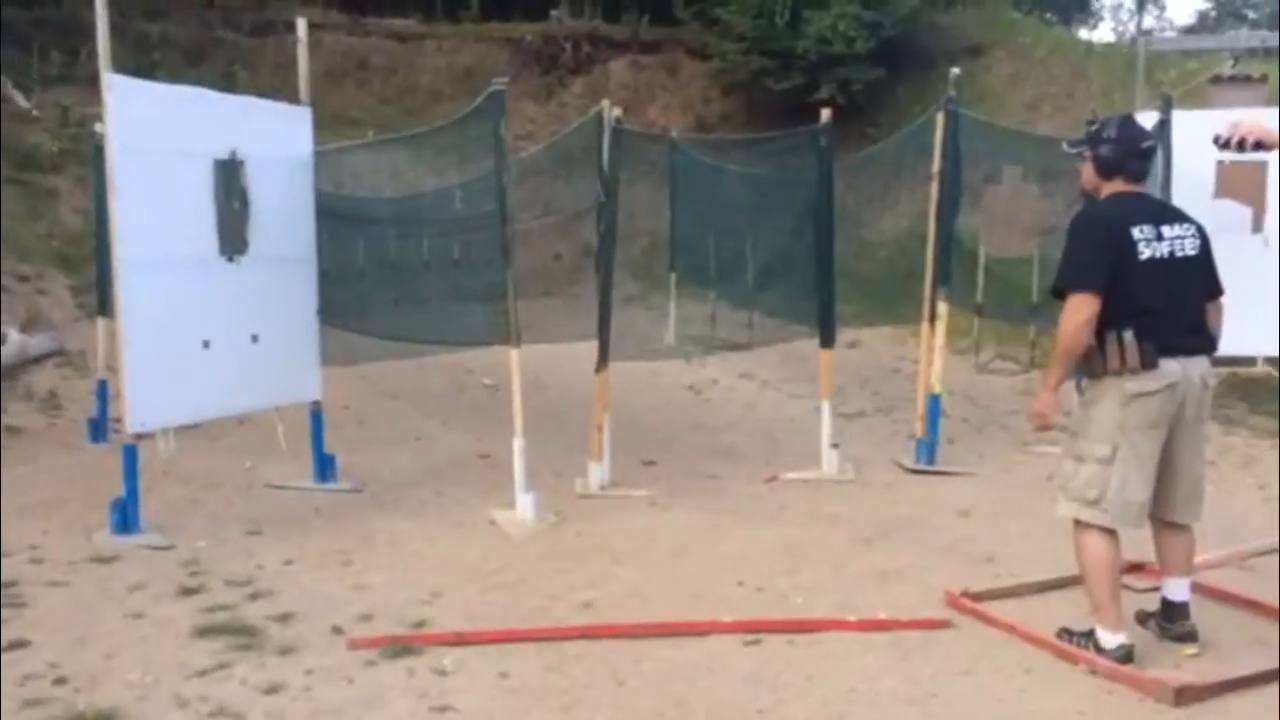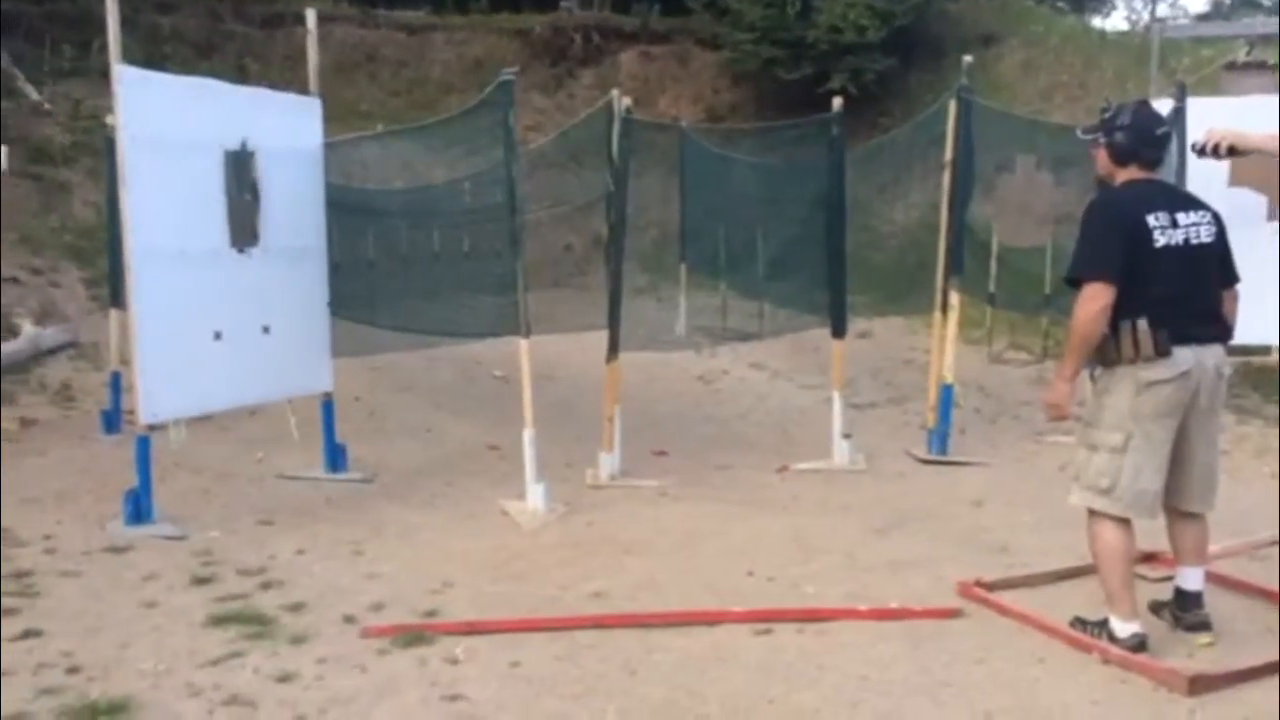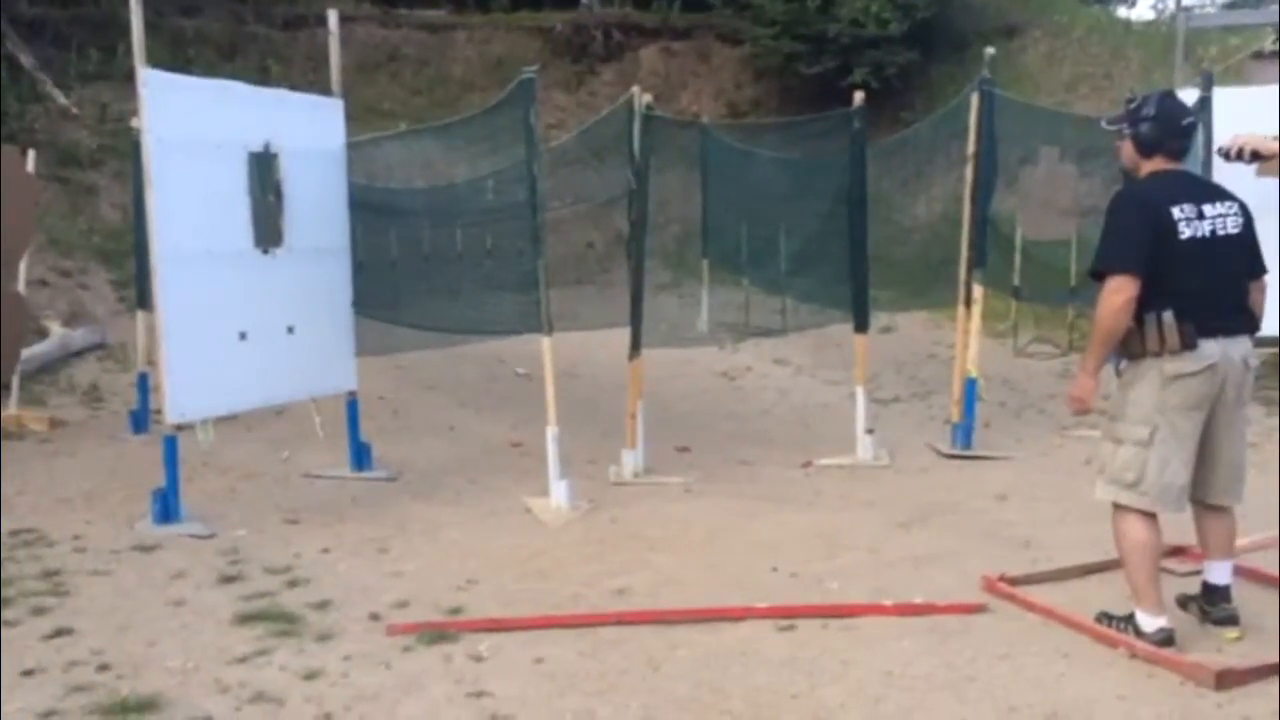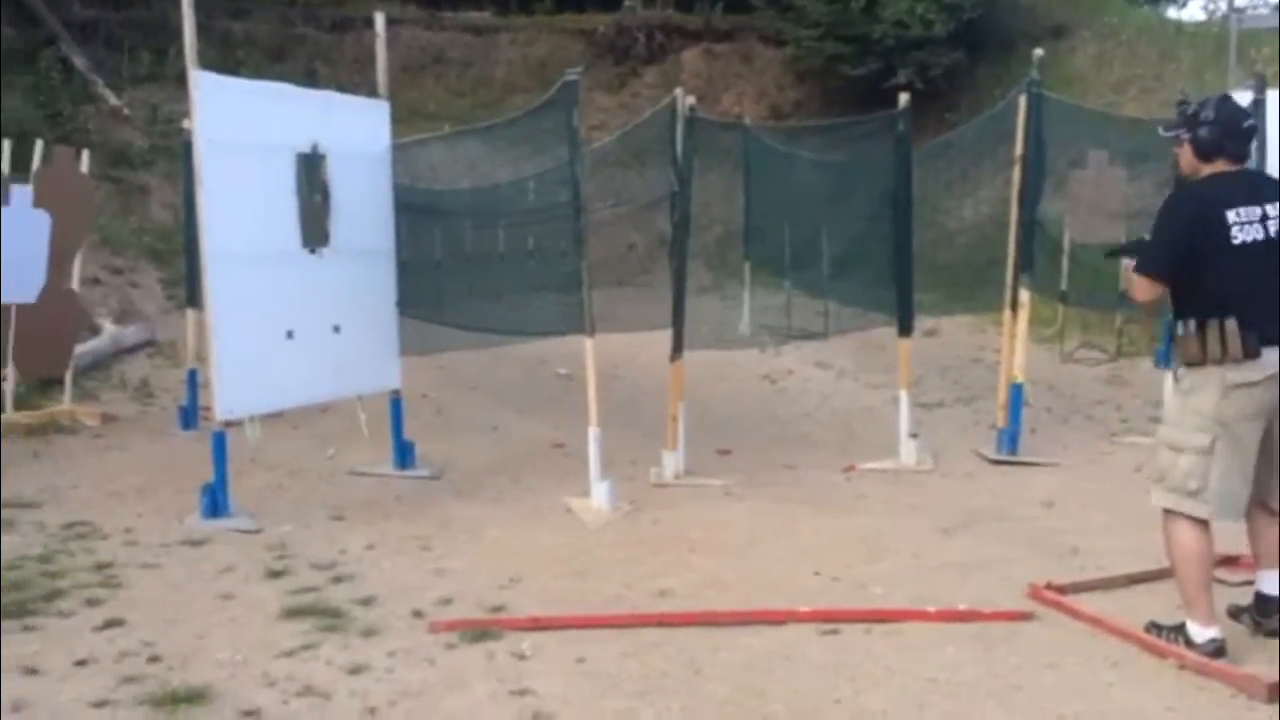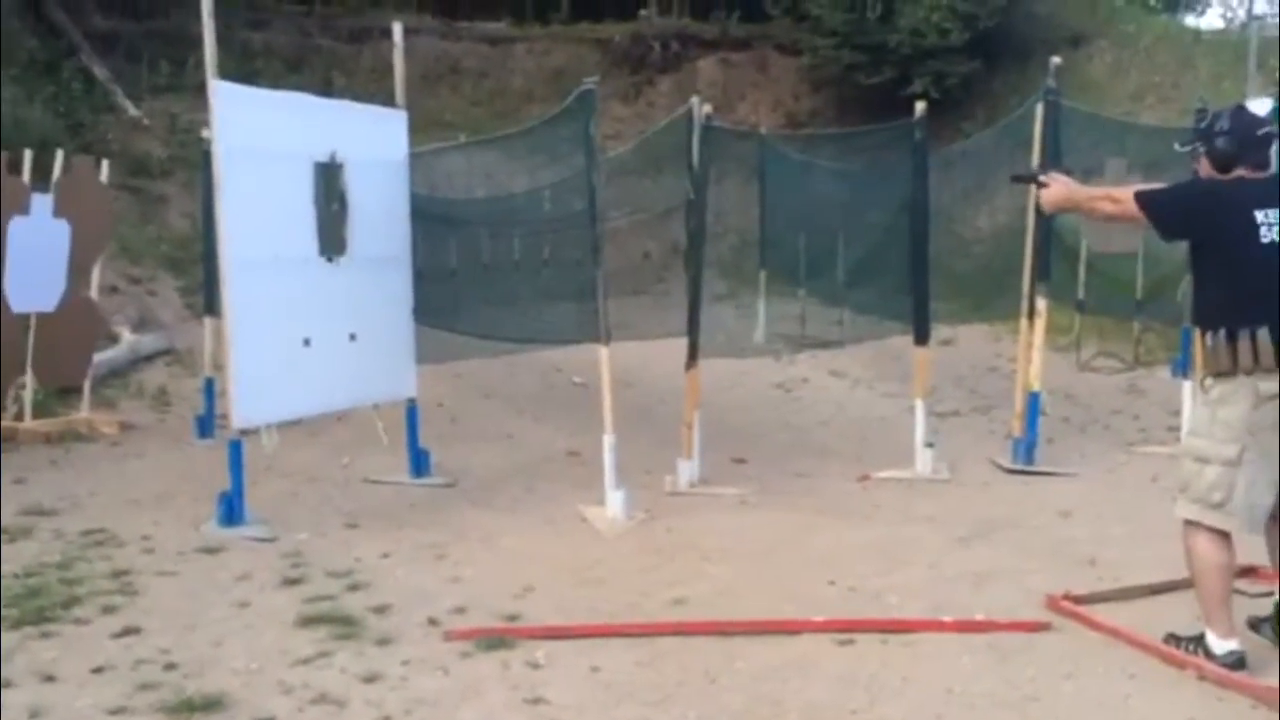
dt=1s
person 1, frame 1
left shoulder: (1098, 220)
right shoulder: (1186, 224)
left elbow: (1082, 314)
right elbow: (1213, 310)
left wrist: (1049, 386)
left hip: (1131, 379)
right hip: (1191, 374)
left knee: (1093, 510)
right knee: (1174, 505)
left ankle: (1109, 636)
right ankle: (1176, 613)
person 1, frame 2
left shoulder: (1112, 208)
right shoulder: (1201, 212)
left elbow: (1098, 302)
right elbow: (1228, 299)
left wrist: (1065, 376)
left hip: (1144, 368)
right hip: (1206, 362)
left knee: (1107, 500)
right knee: (1188, 495)
left ankle: (1123, 626)
right ankle: (1190, 602)
person 1, frame 3
left shoulder: (1136, 200)
right shoulder: (1228, 202)
left elbow: (1122, 295)
right elbow: (1255, 291)
left wrist: (1089, 370)
left hip: (1170, 362)
right hip: (1232, 356)
left knee: (1132, 494)
right knee: (1215, 489)
left ankle: (1149, 621)
right ankle: (1217, 597)
person 1, frame 4
left shoulder: (1190, 202)
left elbow: (1146, 290)
left wrist: (1132, 270)
left hip: (1224, 371)
left knee: (1184, 501)
left ankle: (1201, 630)
person 1, frame 5
left shoulder: (1212, 200)
left elbow: (1119, 205)
left wrist: (1070, 195)
right wrist: (1081, 190)
left knee: (1204, 512)
left ankle: (1219, 642)
